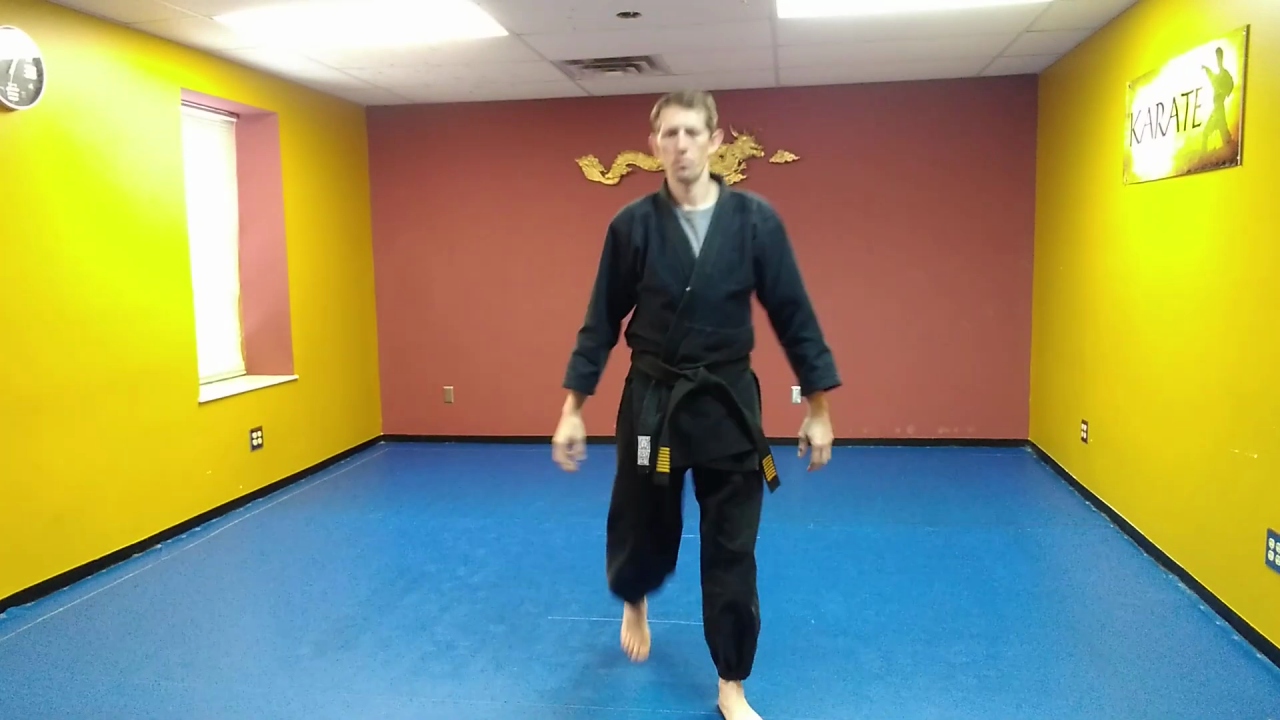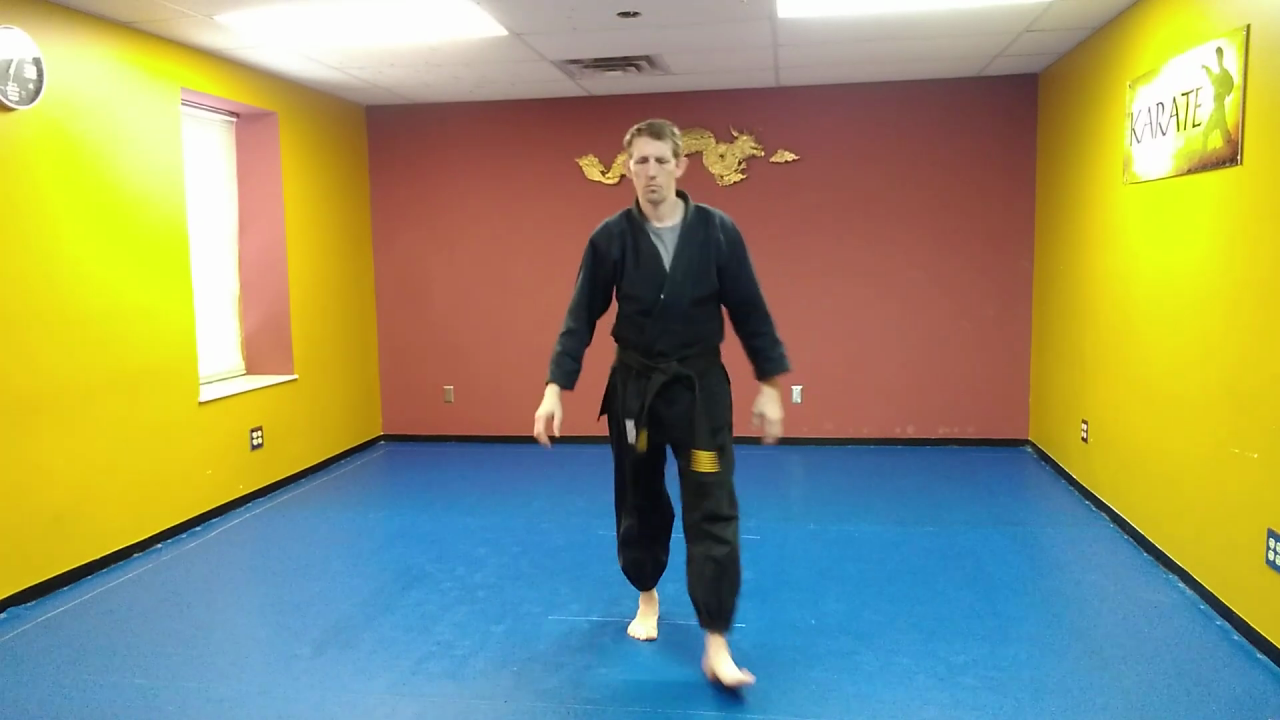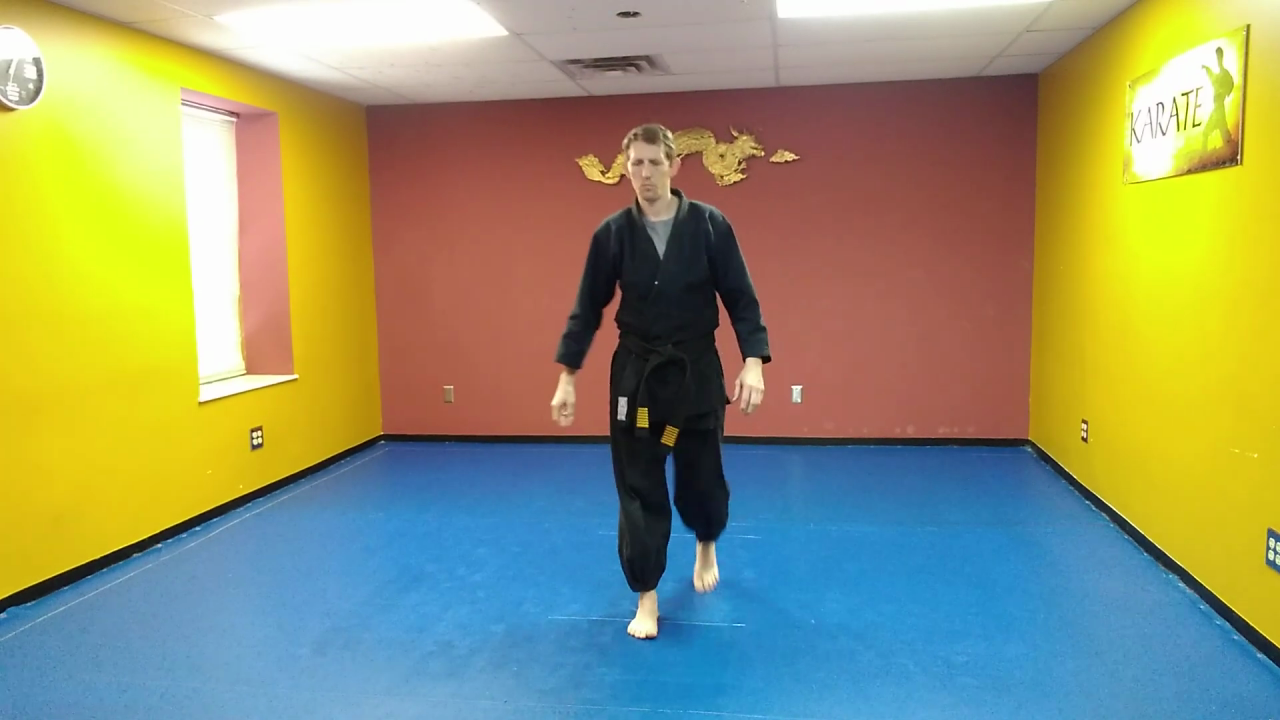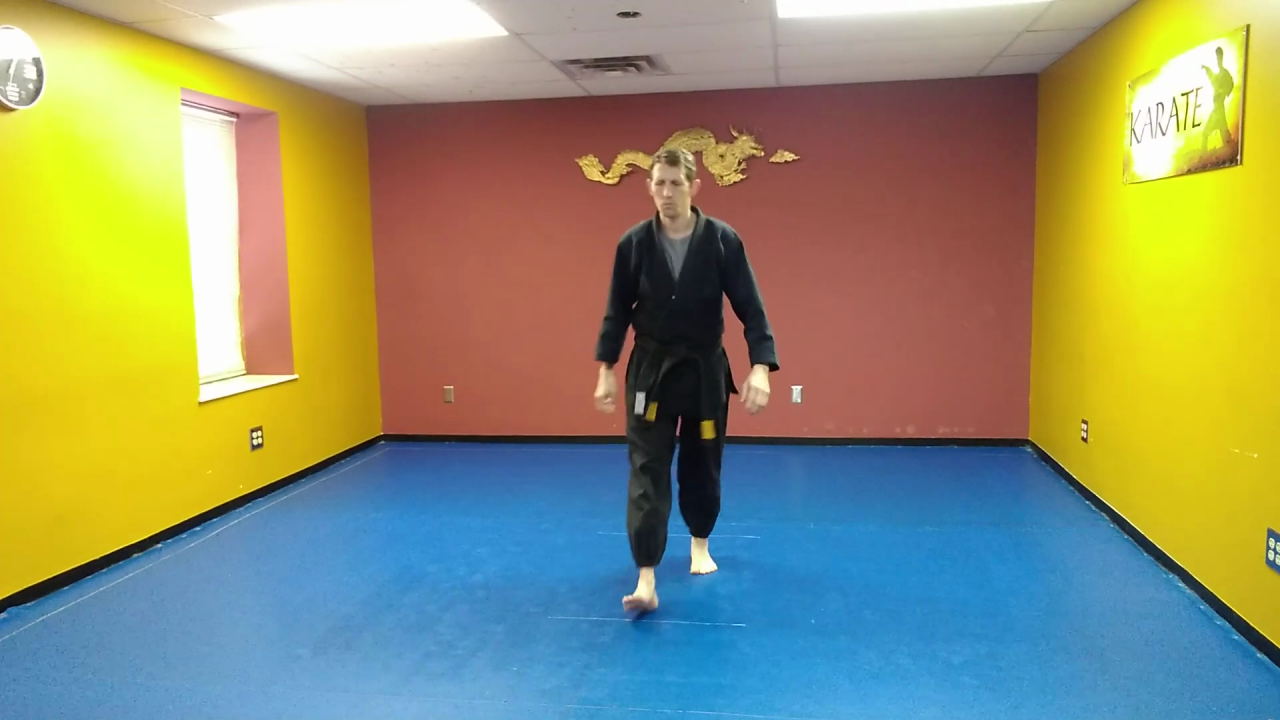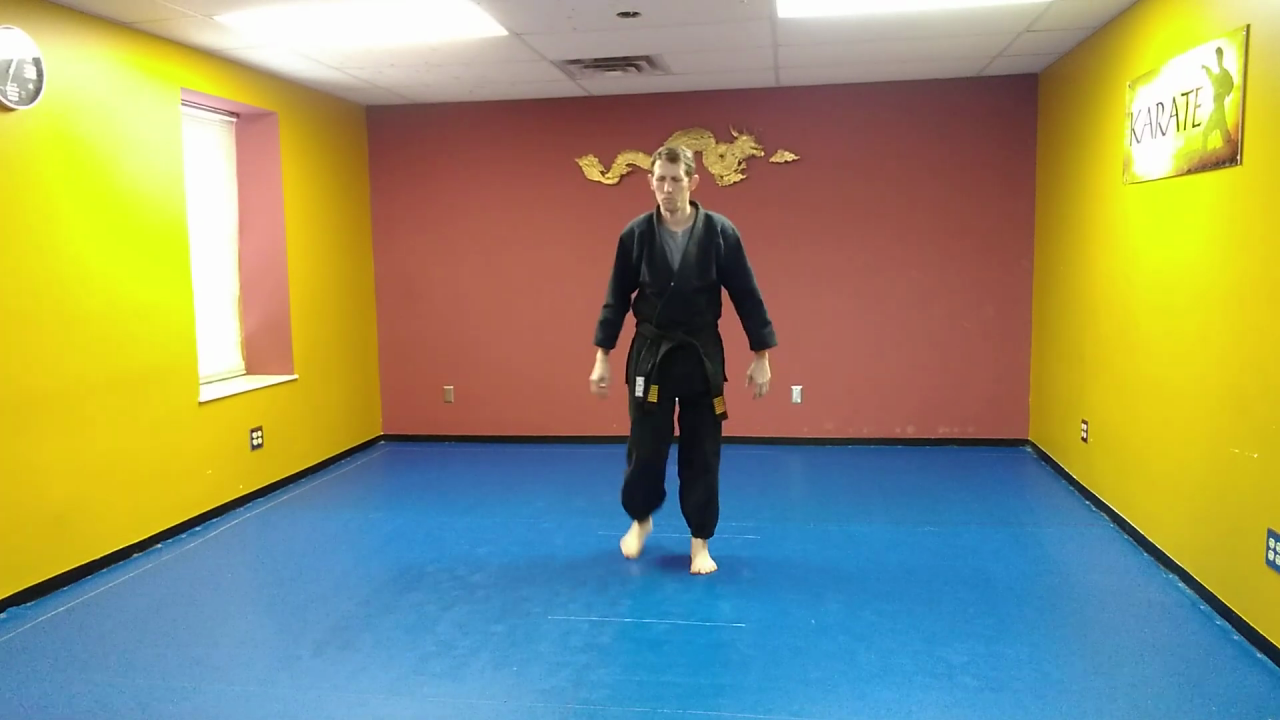
dt=0.3s
person 1, frame 1
left shoulder: (755, 218)
right shoulder: (632, 223)
left elbow: (793, 315)
right elbow: (601, 319)
left wrist: (818, 406)
right wrist: (573, 407)
left hip: (729, 399)
right hip: (653, 398)
left knee: (732, 550)
right knee: (643, 532)
right ankle: (634, 608)
person 1, frame 2
left shoulder: (717, 231)
right shoulder: (610, 237)
left elbow: (749, 313)
right elbow: (581, 318)
left wrist: (769, 385)
right wrist: (555, 390)
left hip: (701, 386)
right hip: (635, 387)
left knee: (713, 513)
right knee: (641, 508)
left ankle: (716, 645)
right ankle: (646, 597)
person 1, frame 3
left shoulder: (709, 224)
right shoulder: (612, 232)
left elbow: (741, 298)
right elbow: (588, 308)
left wrist: (753, 361)
right wrist: (567, 376)
left hip: (696, 368)
right hip: (635, 370)
left knee: (700, 476)
right knee: (639, 487)
left ankle: (706, 547)
right ankle: (646, 600)
person 1, frame 4
left shoulder: (722, 240)
right shoulder: (634, 243)
left elbow: (750, 309)
right elbow: (617, 310)
left wrist: (760, 369)
right wrist: (606, 371)
left hip: (705, 367)
right hip: (651, 367)
left knee: (702, 467)
right knee: (647, 469)
left ankle: (700, 542)
right ankle: (646, 578)
person 1, frame 5
left shoulder: (720, 232)
right shoulder: (635, 234)
left elbow: (747, 297)
right elbow: (616, 298)
left wrist: (761, 356)
right wrist: (602, 356)
left hip: (701, 354)
right hip: (650, 353)
left knee: (701, 454)
right knee: (645, 451)
left ankle: (700, 543)
right ankle: (640, 523)
